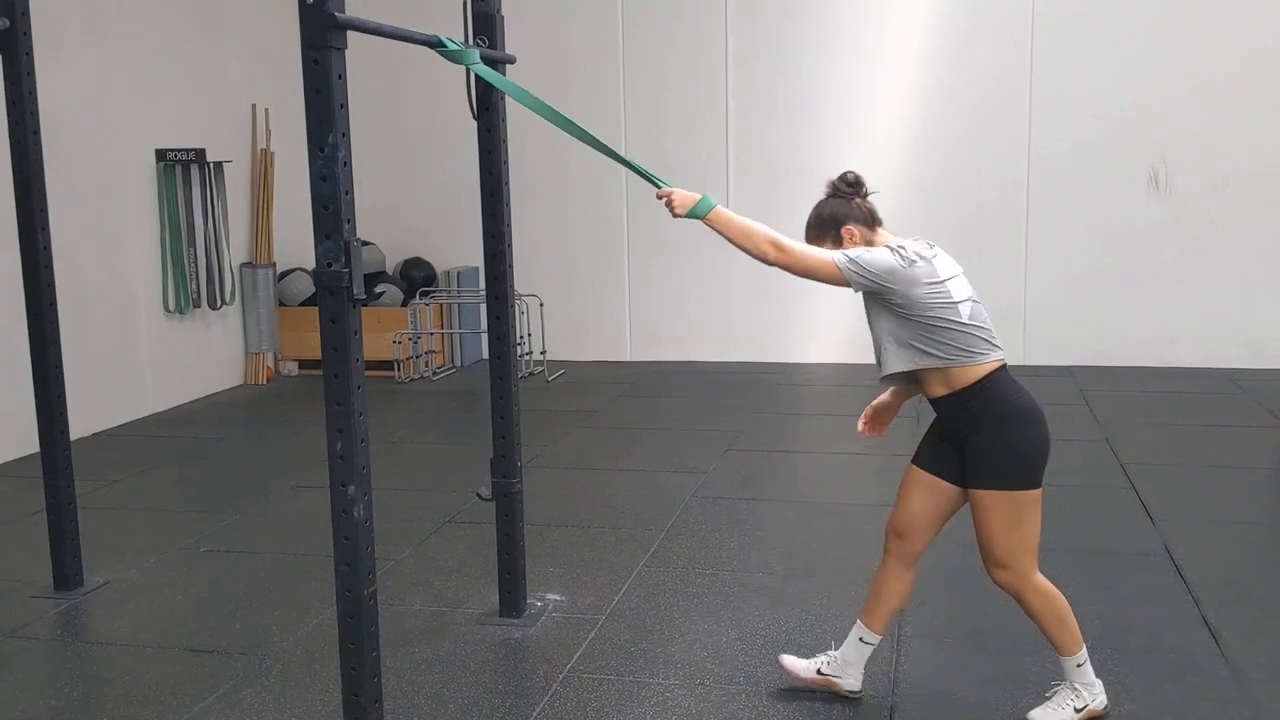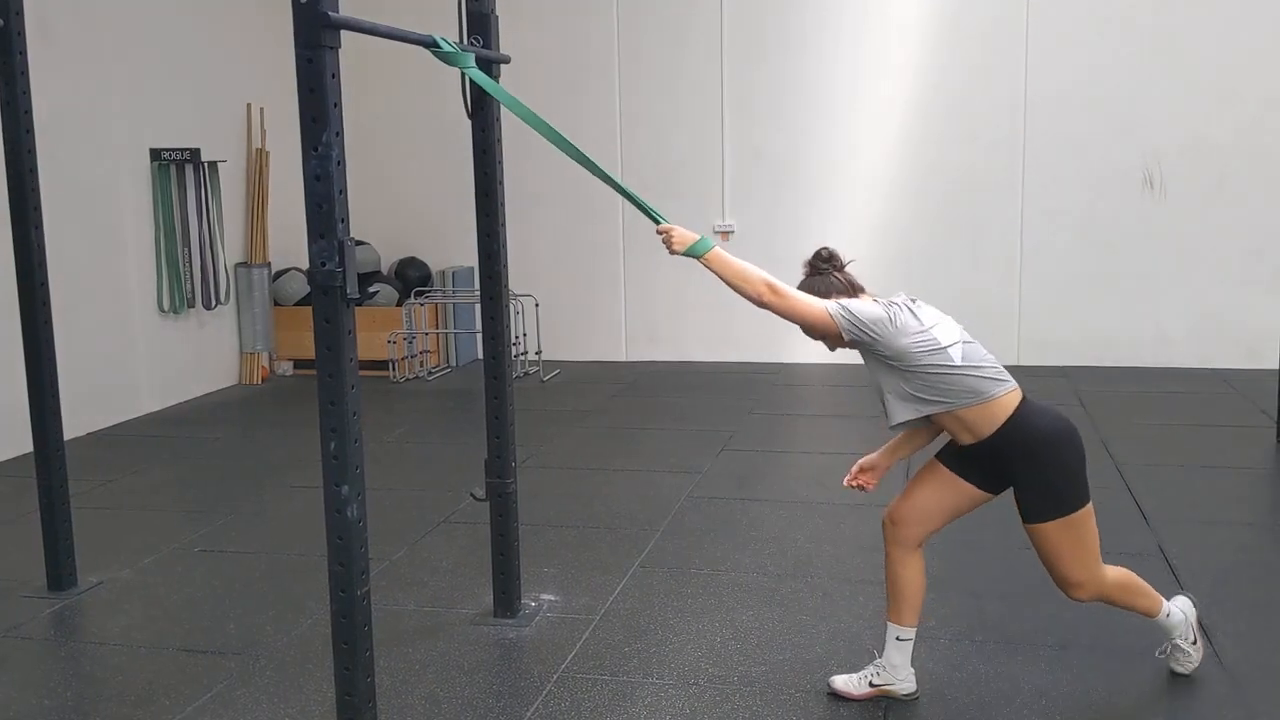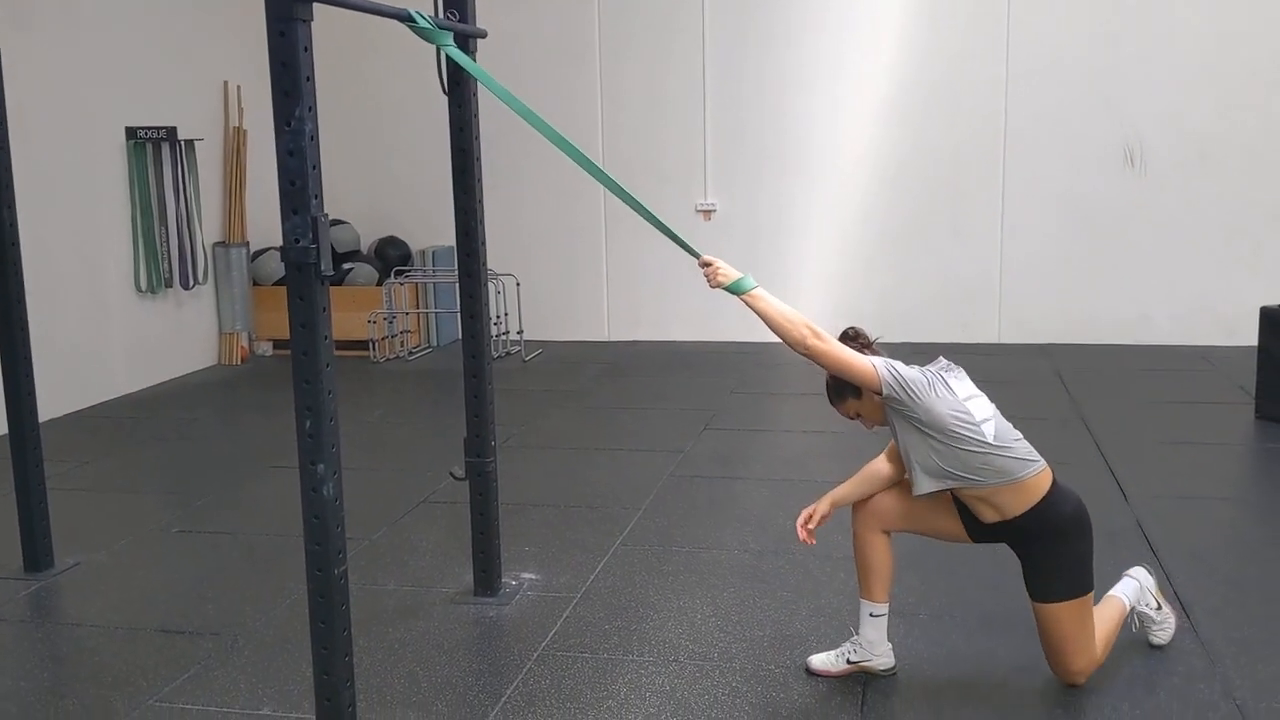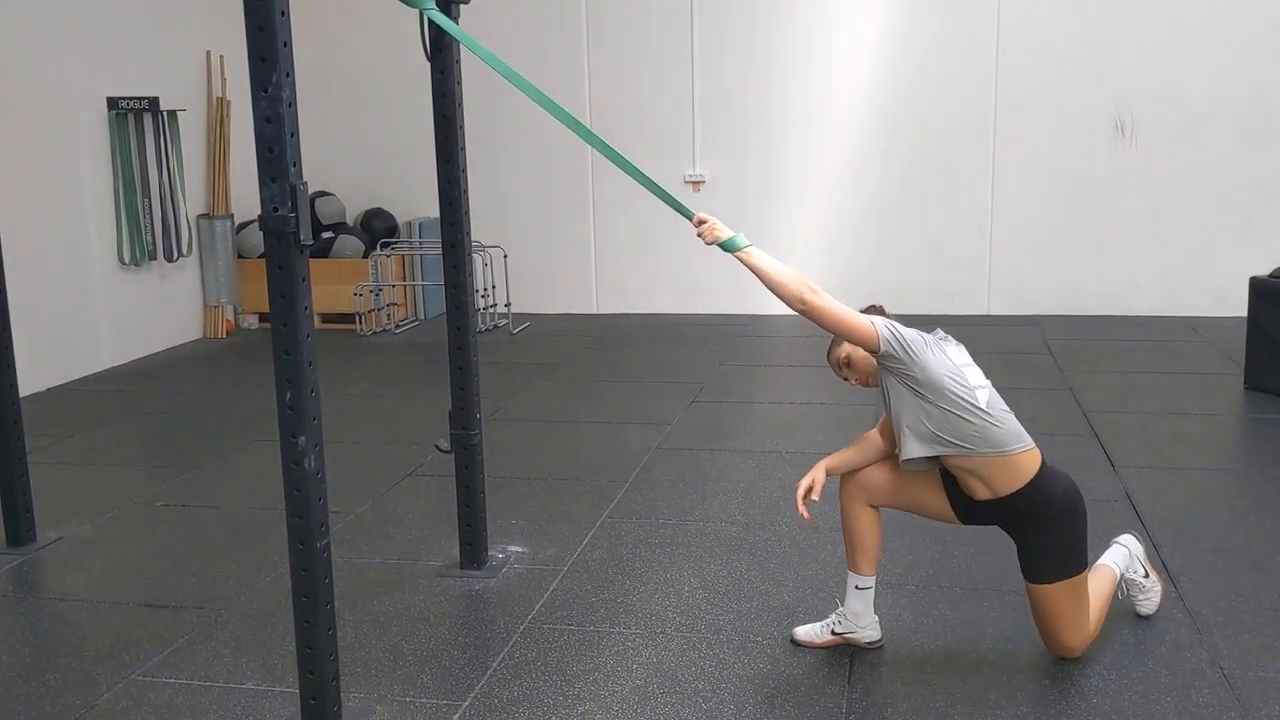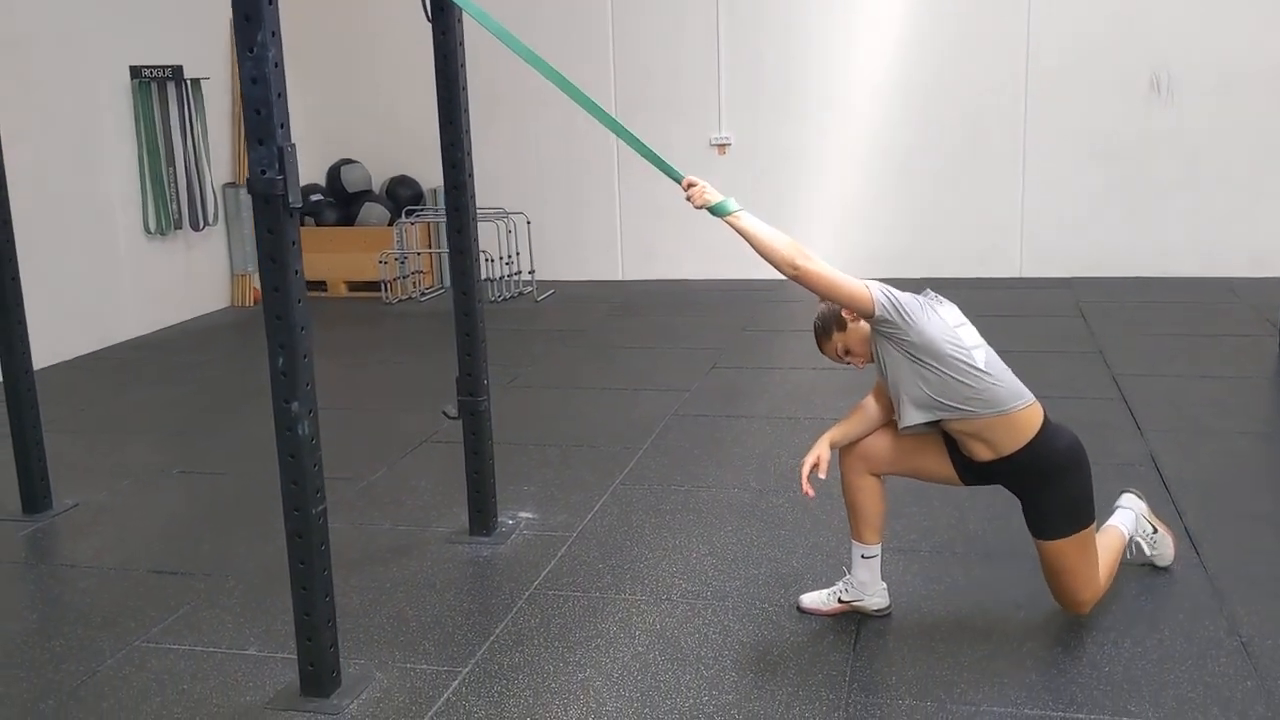
dt=1s
person 1, frame 1
left shoulder: (891, 266)
right shoulder: (912, 257)
left elbow: (776, 251)
left wrist: (702, 208)
right wrist: (893, 398)
left hip: (1004, 424)
right hip: (958, 423)
left knee: (1010, 570)
right knee: (902, 539)
right ankle: (846, 667)
person 1, frame 2
left shoulder: (877, 320)
right shoulder: (896, 316)
left elbow: (771, 294)
left wrist: (700, 248)
right wrist: (886, 457)
left hip: (1038, 446)
right hip: (986, 445)
left knee: (1081, 581)
right knee: (901, 526)
left ankle: (1174, 615)
right ankle: (895, 671)
person 1, frame 3
left shoulder: (913, 387)
right shoulder: (912, 399)
left elbow: (812, 341)
right elbow: (894, 463)
left wrist: (742, 285)
right wrist: (830, 501)
left hip: (1050, 524)
right hip: (990, 508)
left knee: (1074, 669)
right knee: (871, 510)
left ankle: (1134, 591)
right ankle: (872, 648)
person 1, frame 4
left shoulder: (908, 349)
right shoulder: (901, 376)
left elbow: (807, 299)
right elbow: (884, 438)
left wrist: (735, 243)
right wrist: (826, 466)
left hip: (1042, 504)
right hip: (976, 491)
left knee: (1068, 645)
right knee: (858, 481)
left ankle: (1121, 560)
right ankle: (858, 620)
person 1, frame 5
left shoulder: (900, 314)
right shoulder: (895, 338)
left elbow: (798, 264)
right elbow: (882, 403)
left wrist: (724, 207)
right wrist: (828, 440)
left hip: (1046, 461)
right hip: (978, 451)
left knee: (1079, 601)
right knee: (858, 452)
left ankle: (1128, 520)
right ankle: (865, 588)
